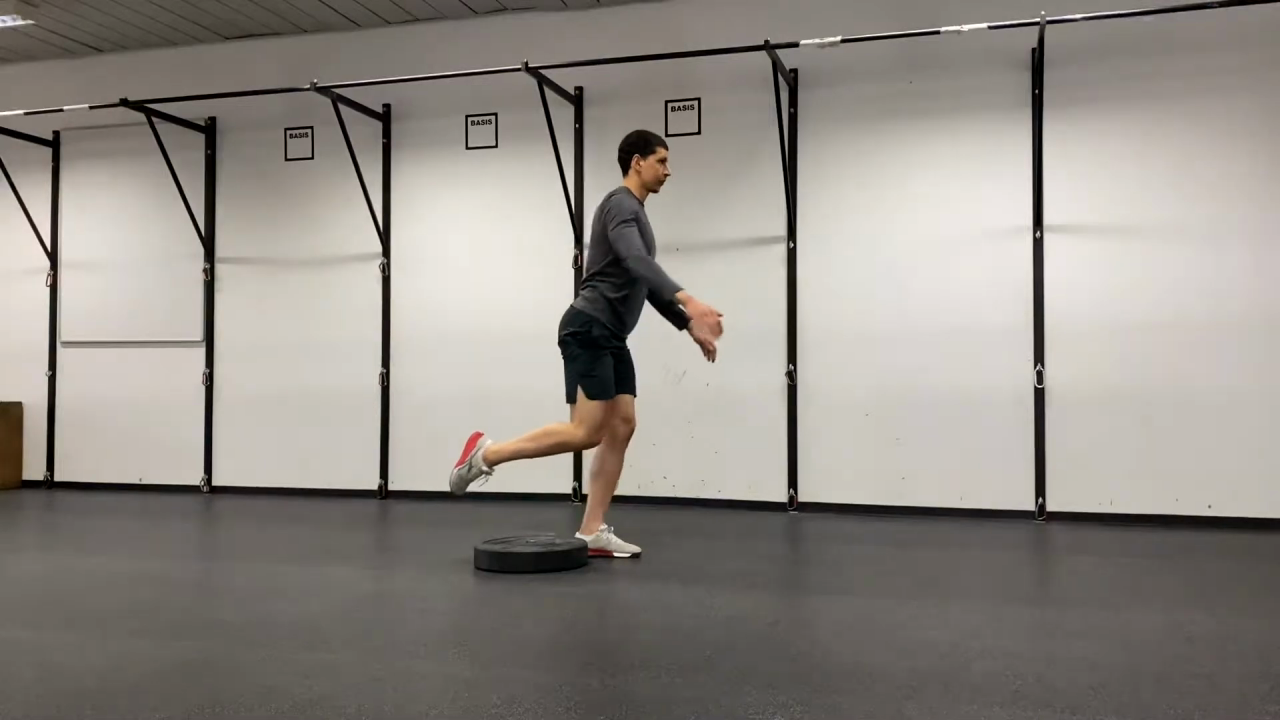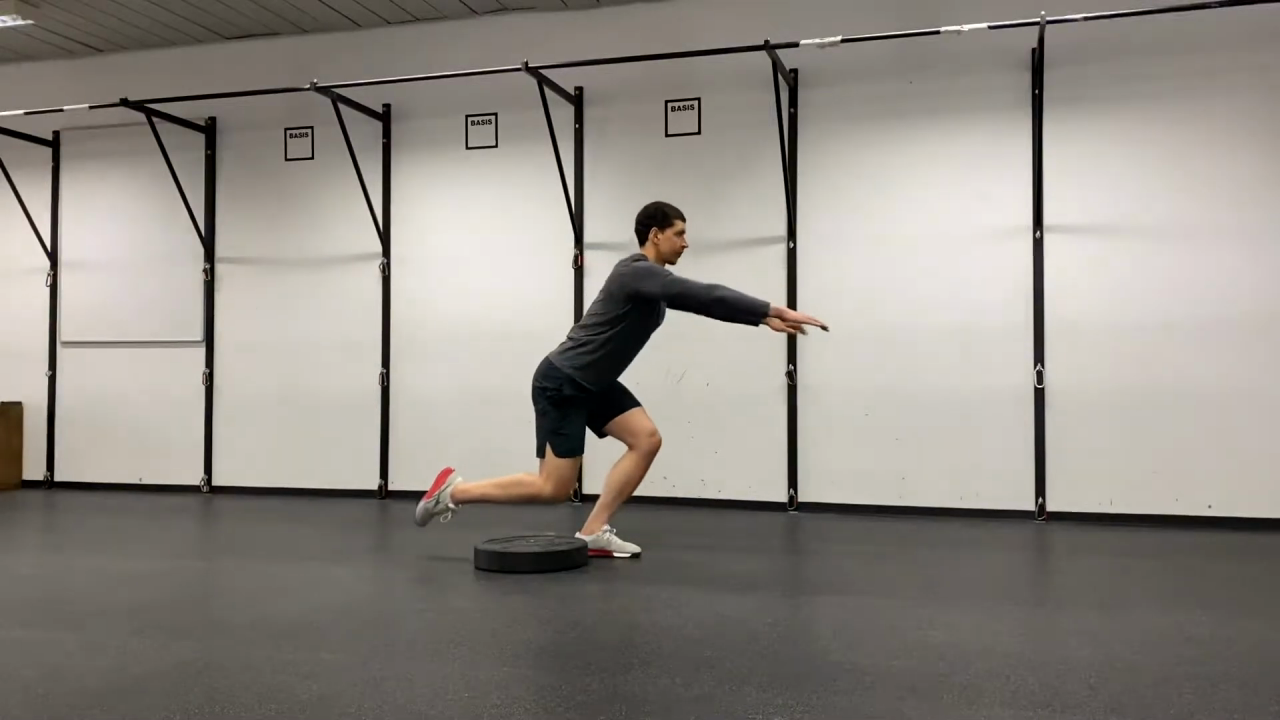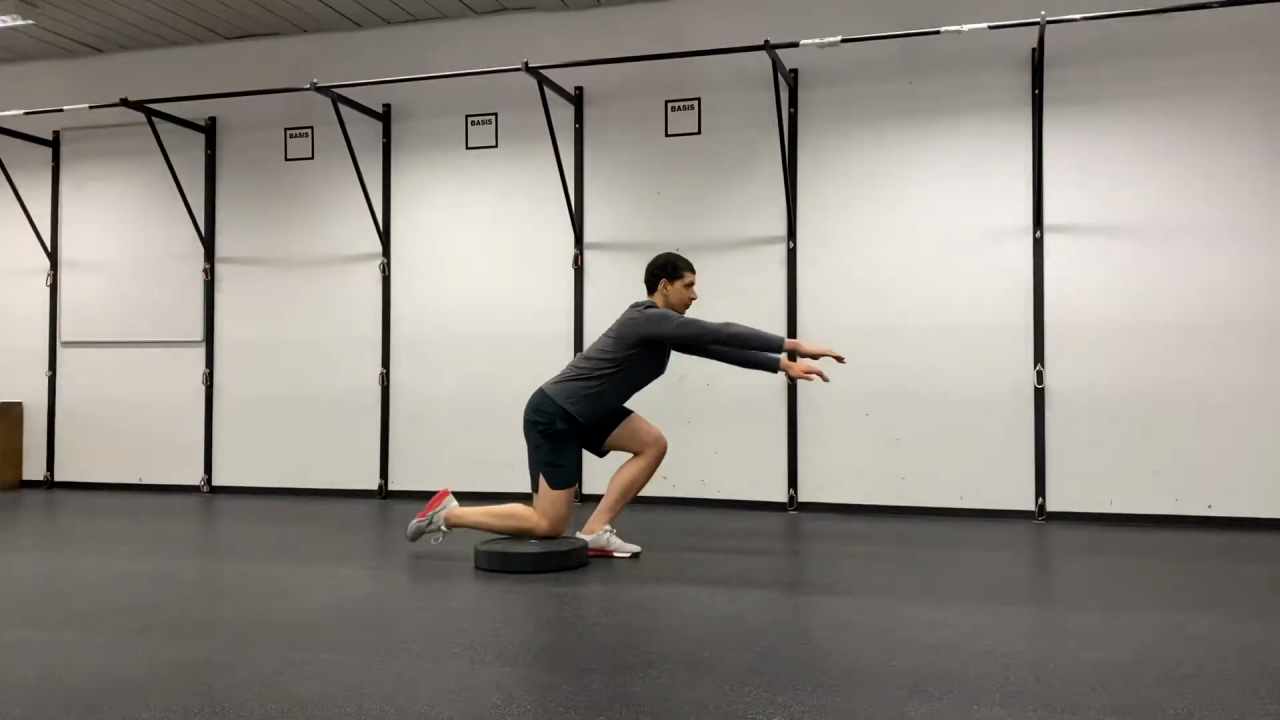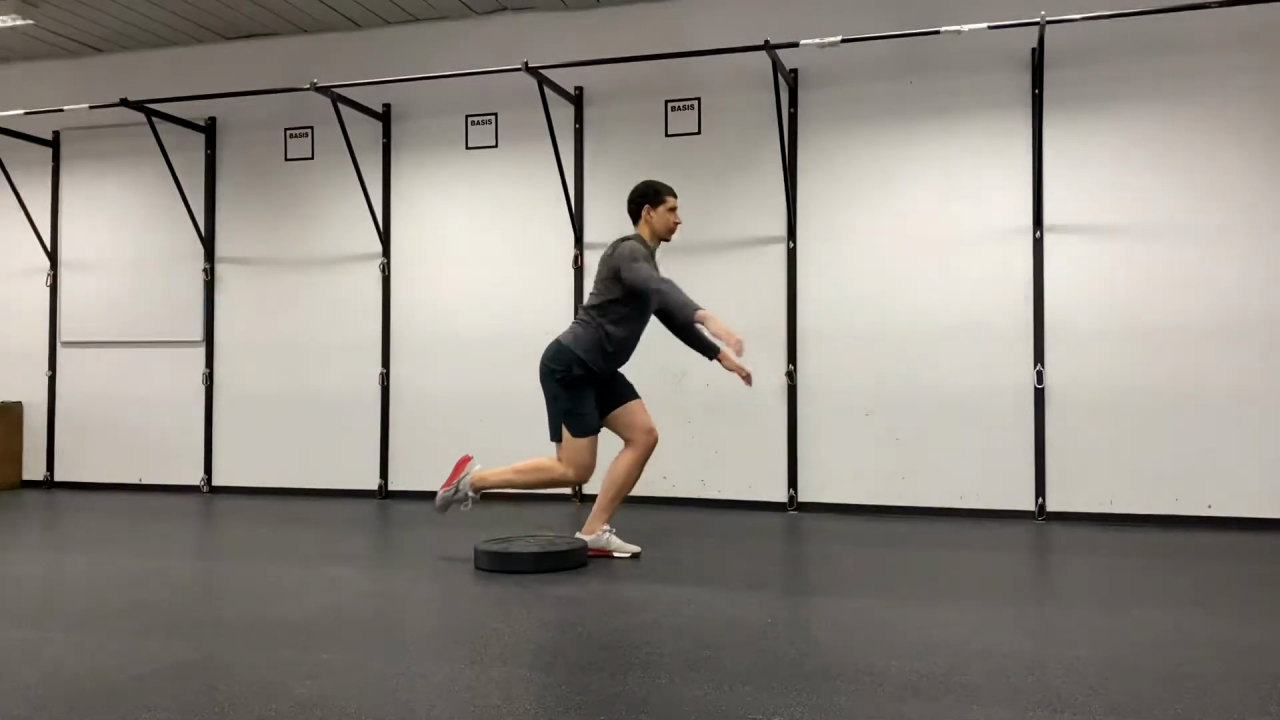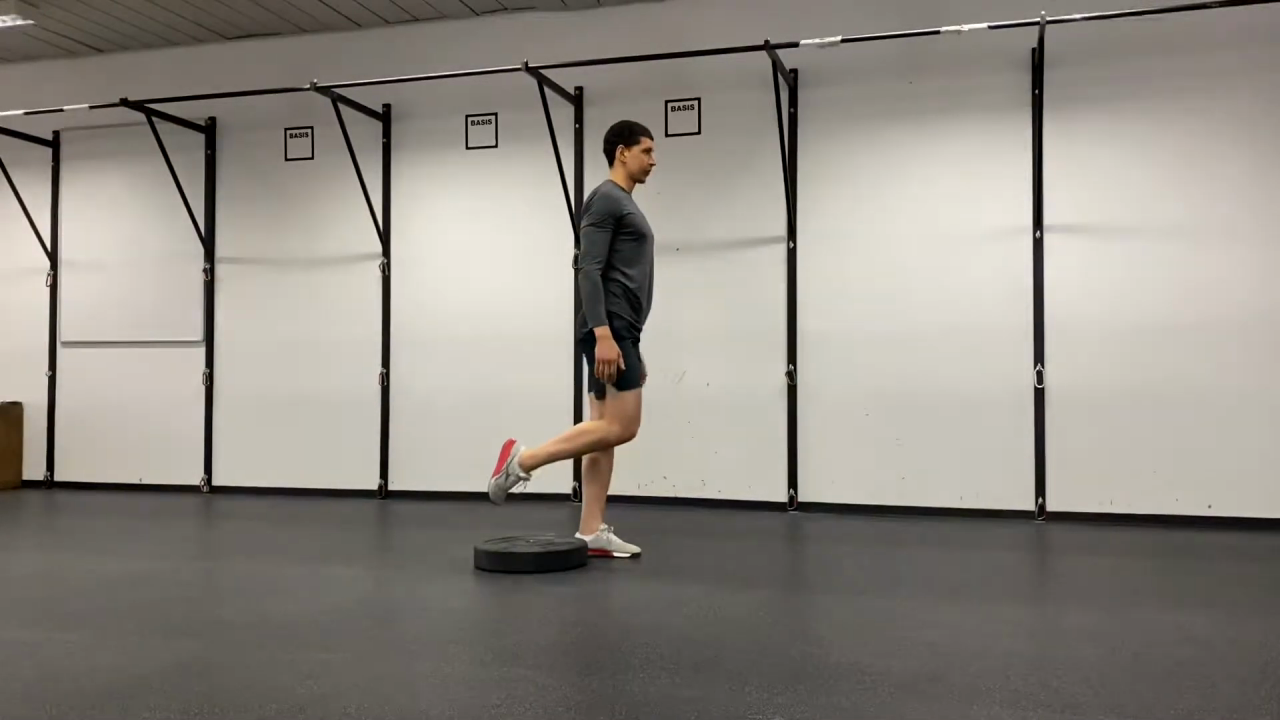
dt=1s
person 1, frame 1
left shoulder: (632, 212)
right shoulder: (620, 205)
left elbow: (642, 280)
right elbow: (635, 261)
left wrist: (690, 324)
right wrist: (688, 299)
left hip: (609, 335)
right hip: (589, 329)
left knee: (621, 428)
right knee: (585, 432)
left ankle: (592, 532)
right ankle: (488, 454)
person 1, frame 2
left shoulder: (653, 281)
right shoulder: (636, 273)
left elbow: (701, 303)
right elbow: (704, 295)
left wrist: (764, 319)
right wrist: (776, 309)
left hip: (591, 382)
right hip: (561, 383)
left knee: (647, 439)
right knee: (553, 488)
left ankle: (594, 532)
right ankle: (453, 491)
person 1, frame 3
left shoulder: (660, 325)
right shoulder: (649, 320)
left elbow: (715, 348)
right elbow: (719, 334)
left wrist: (782, 365)
right wrist: (791, 344)
left hip: (581, 411)
right hip: (553, 415)
left knee: (653, 445)
right knee: (548, 524)
left ankle: (595, 532)
right ankle: (446, 513)
person 1, frame 4
left shoulder: (643, 264)
right shoulder: (628, 252)
left elbow: (672, 317)
right elbow: (662, 287)
left wrist: (719, 355)
right wrist: (709, 319)
left hip: (595, 369)
right hip: (569, 366)
left knee: (643, 435)
right knee: (574, 471)
left ankle: (594, 533)
right ankle: (474, 478)
person 1, frame 5
left shoulder: (624, 206)
right shoulder: (606, 199)
right elbow: (590, 271)
left wrist: (628, 345)
right wrist: (603, 334)
left hip: (619, 330)
right hip: (608, 328)
left knee: (607, 429)
right knee: (620, 427)
left ankle: (591, 533)
right ankle: (523, 459)
